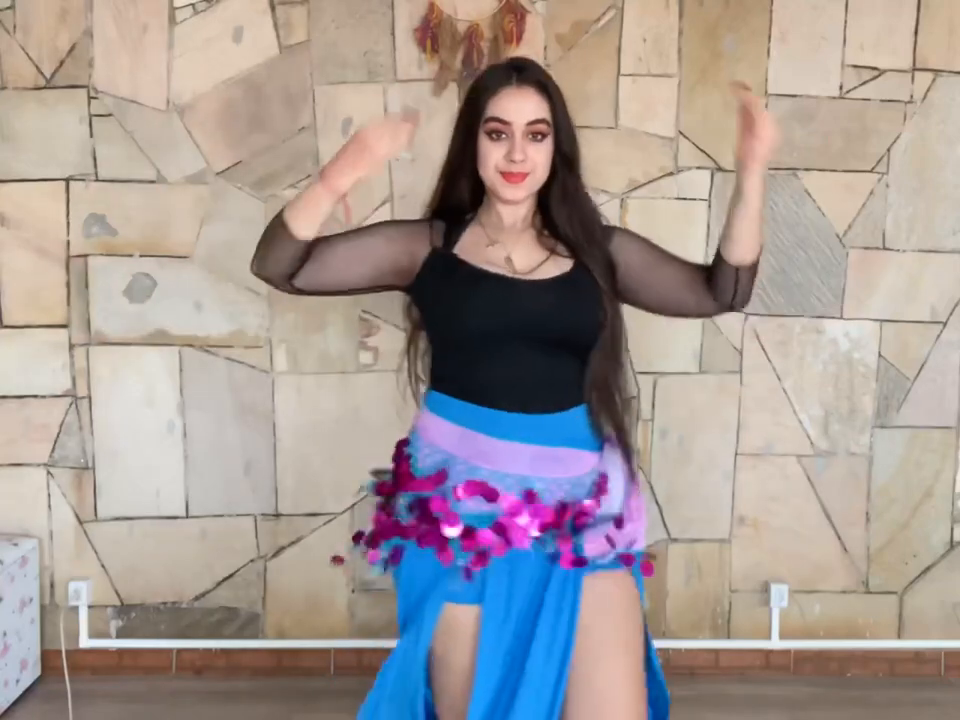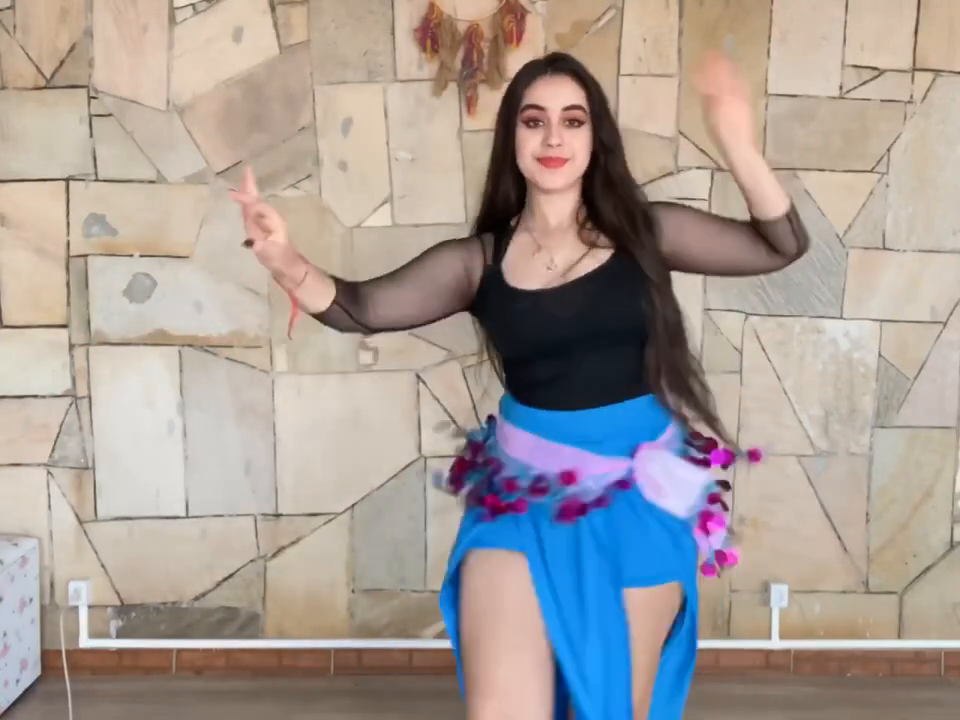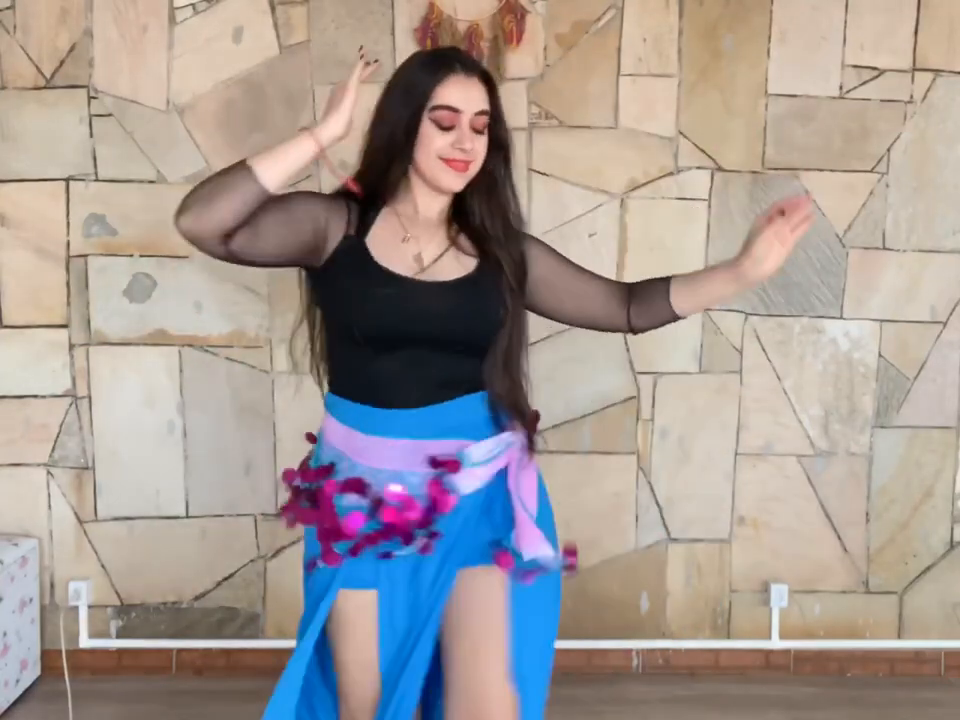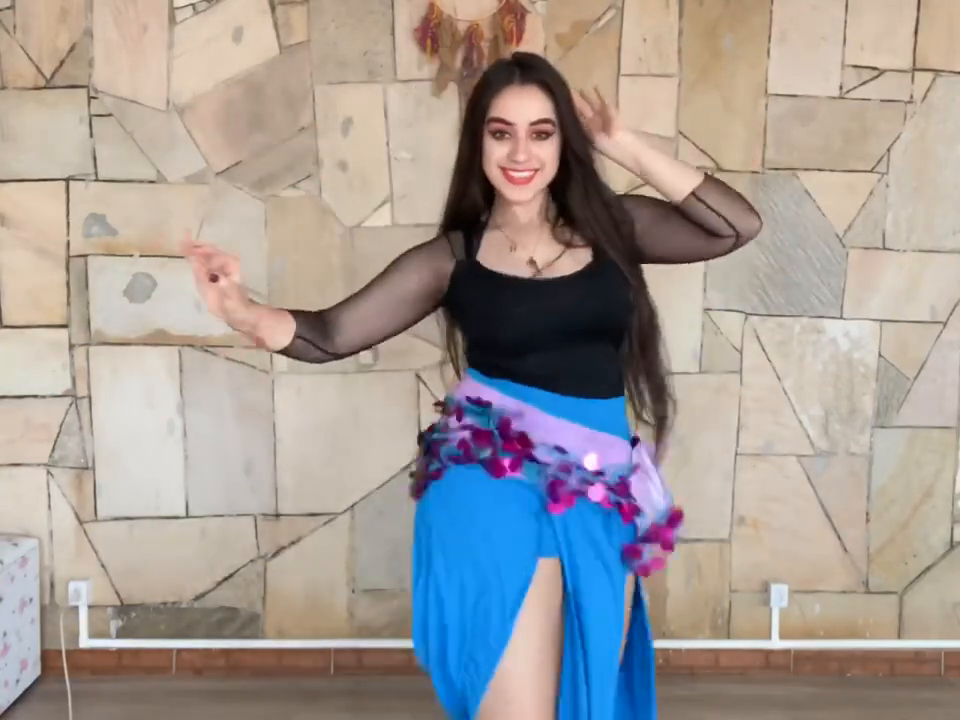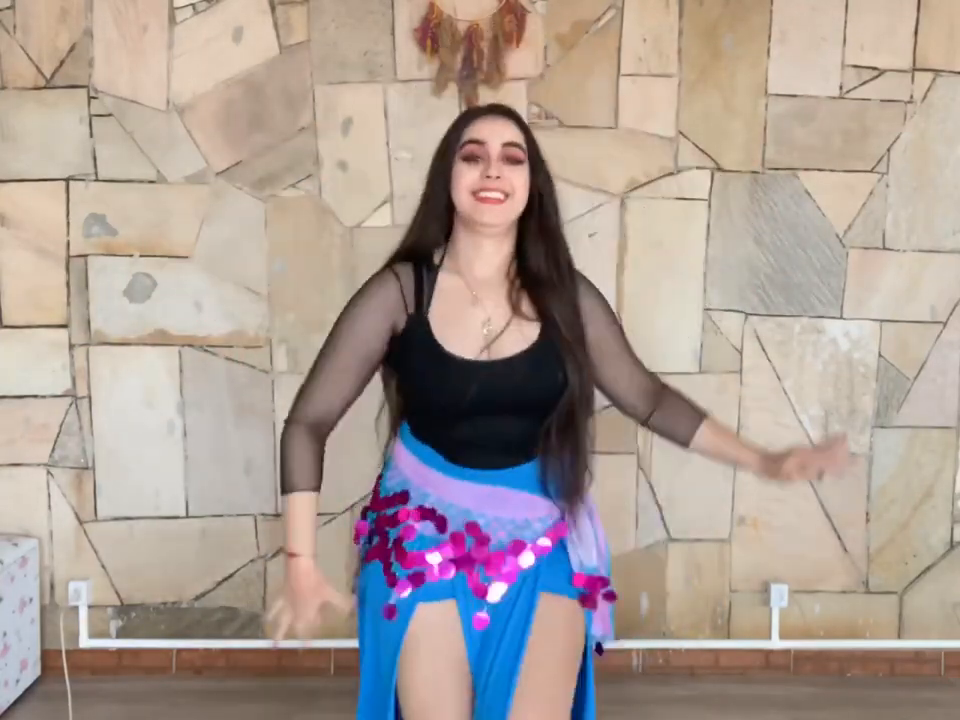
dt=1s
person 1, frame 1
left shoulder: (596, 249)
right shoulder: (428, 247)
left elbow: (720, 291)
right elbow: (274, 267)
left wrist: (749, 173)
right wrist: (336, 180)
left hip: (580, 509)
right hip: (461, 511)
person 1, frame 2
left shoulder: (643, 231)
right shoulder: (477, 257)
left elbow: (781, 246)
right elbow: (362, 306)
left wrist: (735, 142)
right wrist: (289, 265)
left hip: (639, 501)
right hip: (521, 495)
person 1, frame 3
left shoulder: (503, 250)
right shoulder: (336, 227)
left elbow: (630, 306)
right elbow: (202, 224)
left wrist: (742, 272)
right wrist: (319, 135)
left hip: (479, 498)
right hip: (362, 506)
person 1, frame 4
left shoulder: (610, 224)
right shoulder: (448, 256)
left elbow: (736, 225)
right elbow: (328, 332)
left wrist: (625, 147)
right wrist: (247, 311)
left hip: (600, 500)
right hip: (493, 483)
person 1, frame 5
left shoulder: (564, 295)
right shoulder: (400, 292)
left elbow: (649, 398)
right elbow: (309, 420)
left wrist: (762, 462)
right wrist: (300, 558)
left hip: (541, 538)
right hip: (426, 535)
